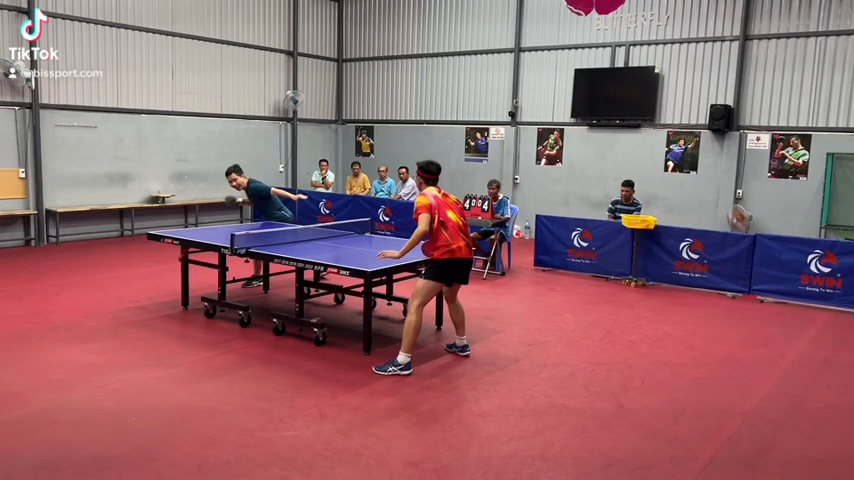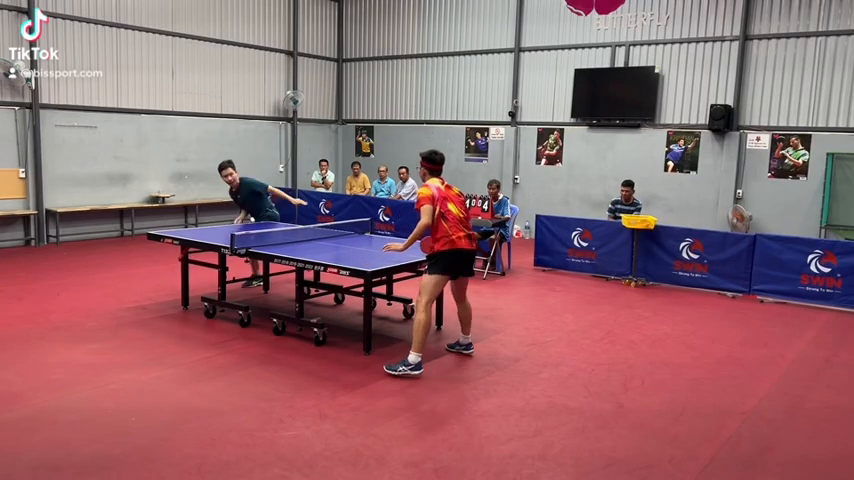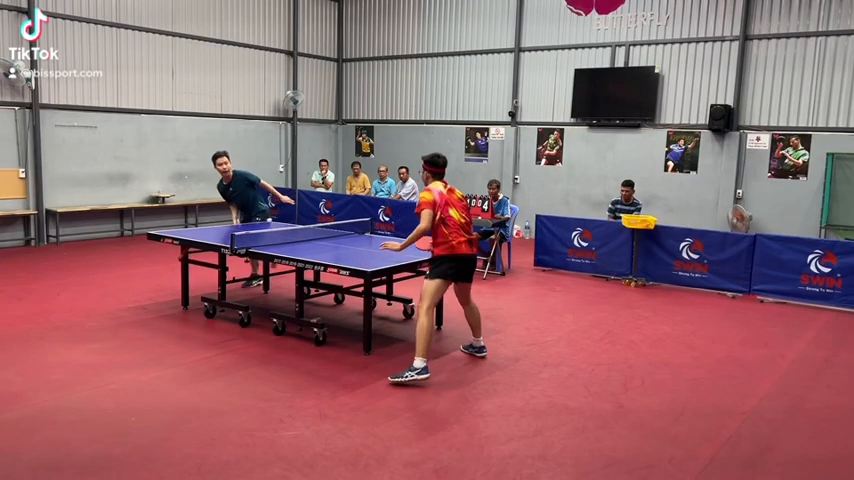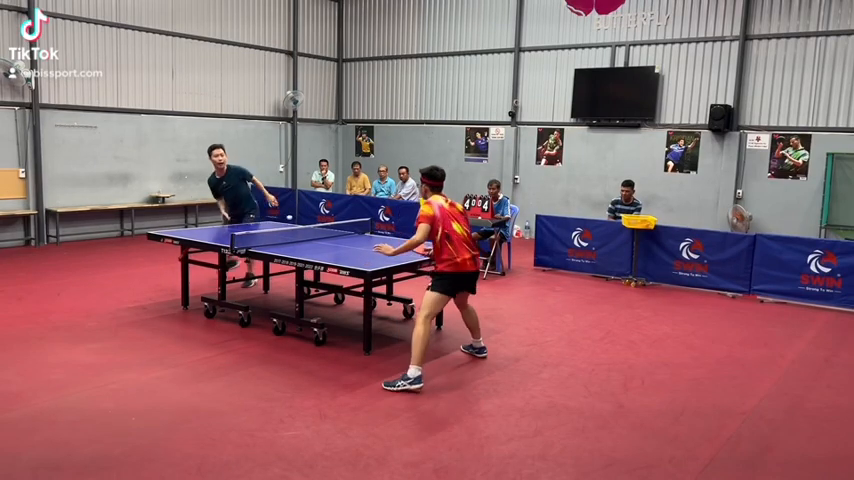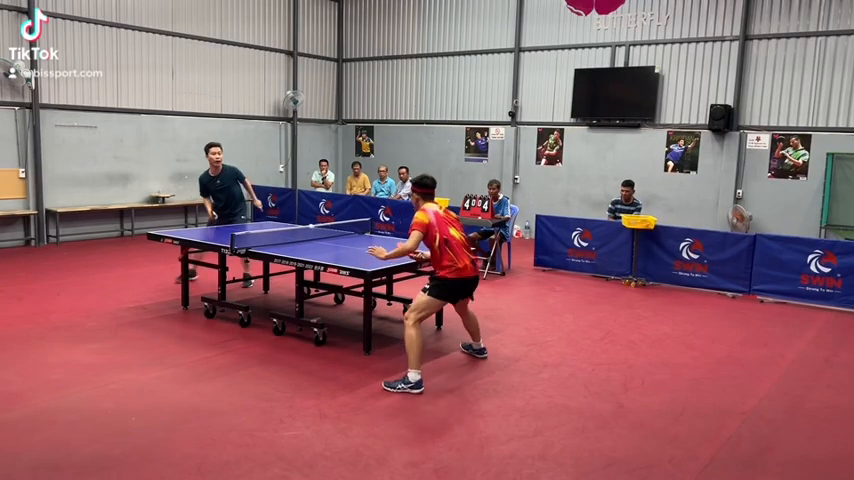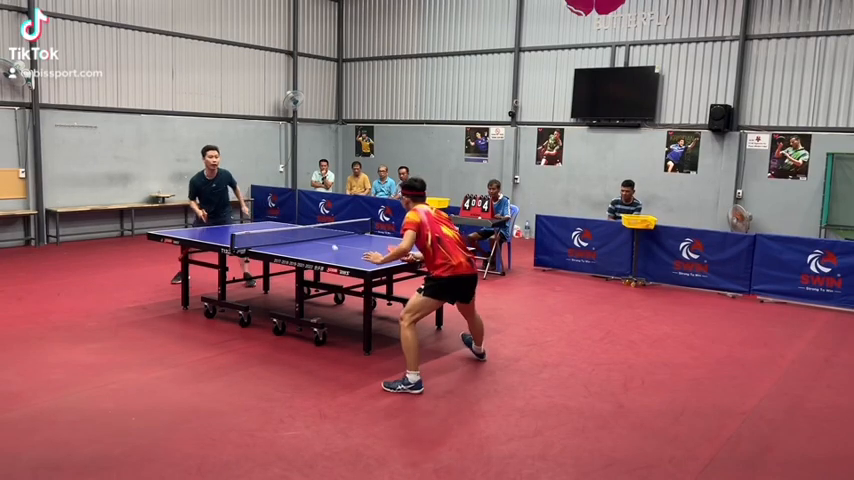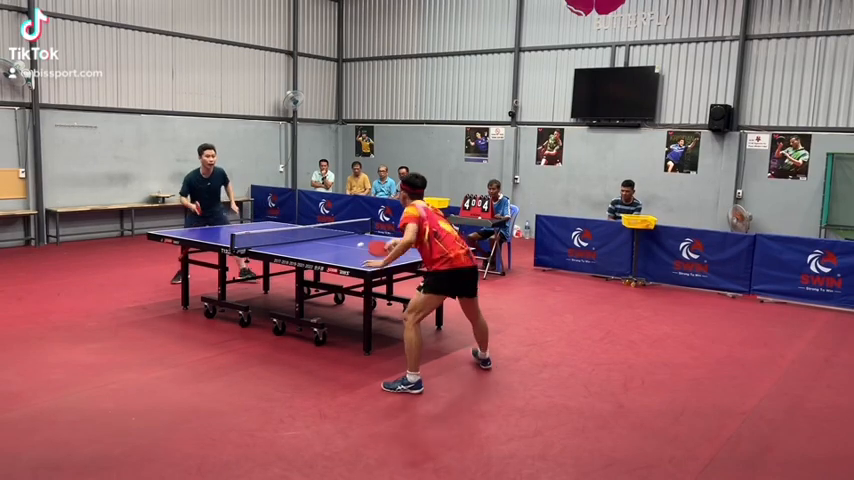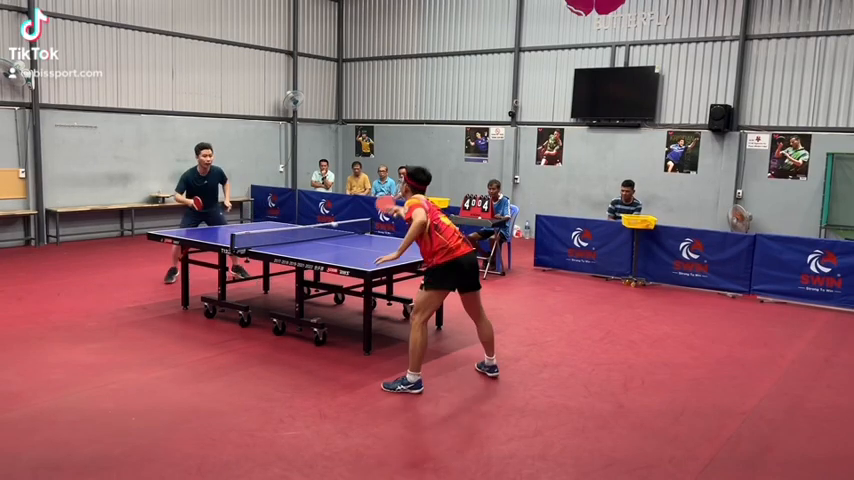
dt=0.1s
person 1, frame 1
left shoulder: (424, 198)
right shoulder: (451, 198)
left elbow: (423, 229)
left wrist: (399, 253)
left hip: (446, 257)
right hip: (465, 255)
left knee: (415, 305)
right knee: (451, 298)
left ankle: (403, 361)
right ankle: (461, 344)
person 1, frame 2
left shoulder: (427, 190)
right shoulder: (454, 190)
left elbow: (426, 222)
left wrist: (404, 246)
left hip: (447, 251)
right hip: (467, 248)
left knee: (423, 303)
right knee: (459, 296)
left ankle: (413, 360)
right ankle: (465, 342)
person 1, frame 3
left shoulder: (428, 194)
right shoulder: (457, 194)
left elbow: (424, 226)
left wrist: (400, 246)
left hip: (448, 255)
right hip: (468, 252)
left knee: (425, 308)
right knee: (465, 300)
left ankle: (419, 366)
right ankle: (478, 345)
person 1, frame 4
left shoulder: (429, 207)
right shoulder: (455, 206)
left elbow: (419, 239)
left wrist: (393, 251)
right wrist: (435, 251)
left hip: (451, 271)
right hip: (471, 267)
left knee: (422, 317)
right knee: (463, 304)
left ankle: (413, 375)
right ankle: (478, 345)
person 1, frame 5
left shoulder: (423, 214)
right shoulder: (448, 213)
left elbow: (411, 246)
left wrist: (386, 255)
right wrist: (428, 256)
left hip: (450, 276)
right hip: (470, 272)
left knee: (411, 318)
right knee: (463, 308)
left ankle: (413, 379)
right ankle: (478, 346)
person 1, frame 6
left shoulder: (414, 215)
right shoulder: (439, 215)
left elbow: (404, 246)
left wrist: (383, 259)
right wrist: (418, 257)
left hip: (446, 275)
right hip: (468, 271)
left knee: (407, 319)
right knee: (469, 313)
left ankle: (413, 379)
right ankle: (479, 349)
person 1, frame 7
left shoulder: (412, 210)
right shoulder: (432, 211)
left elbow: (410, 239)
left wrist: (384, 262)
right wrist: (398, 243)
left hip: (445, 270)
right hip: (468, 265)
left knee: (411, 319)
right knee: (474, 315)
left ankle: (413, 379)
right ankle: (483, 357)
person 1, frame 8
left shoulder: (413, 202)
right shoulder: (428, 203)
left elbow: (420, 221)
left wrist: (398, 253)
right wrist: (401, 211)
left hip: (444, 263)
right hip: (467, 257)
left knee: (419, 319)
right knee: (478, 315)
left ankle: (413, 379)
right ankle: (490, 363)
person 2, frame 1
left shoulder: (254, 186)
right shoulder: (249, 188)
left elbow: (274, 191)
left wrist: (294, 196)
right wrist: (242, 202)
left hip: (282, 218)
left ankle: (257, 277)
person 2, frame 2
left shoulder: (249, 183)
right shoulder: (232, 192)
left elbow: (272, 190)
left wrist: (292, 200)
right wrist: (242, 217)
left hip: (269, 217)
right hip: (261, 219)
left ankle: (256, 277)
person 2, frame 3
left shoulder: (242, 176)
right shoulder: (221, 187)
left elbow: (263, 184)
right elbow: (233, 204)
left wrist: (280, 197)
right wrist: (235, 218)
left hip: (260, 213)
right hip: (247, 216)
left ankle: (256, 276)
person 2, frame 4
left shoulder: (239, 171)
right shoulder: (212, 181)
left elbow: (254, 180)
right elbow: (220, 199)
left wrist: (268, 195)
right wrist: (223, 211)
left hip: (250, 211)
right hip: (234, 214)
left ankle: (250, 276)
right ankle: (231, 260)
person 2, frame 5
left shoulder: (232, 171)
right shoulder: (204, 178)
left elbow: (245, 181)
right elbow: (206, 197)
left wrist: (254, 198)
right wrist: (209, 209)
left hip: (237, 212)
right hip: (218, 214)
left ankle: (247, 275)
right ankle: (191, 271)
person 2, frame 6
left shoulder: (225, 175)
right shoulder: (196, 180)
left elbow: (235, 187)
right elbow: (191, 201)
left wrist: (243, 205)
right wrist: (198, 210)
left hip: (224, 216)
right hip: (205, 217)
left ankle: (247, 275)
person 2, frame 7
left shoulder: (220, 173)
right shoulder: (191, 177)
left elbow: (227, 184)
right elbow: (182, 198)
left wrist: (232, 202)
right wrist: (191, 206)
left hip: (216, 212)
right hip: (197, 214)
left ankle: (244, 270)
person 2, frame 8
left shoulder: (217, 171)
right shoulder: (188, 176)
left elbow: (226, 183)
right elbow: (177, 196)
left wrist: (227, 199)
right wrist: (188, 201)
left hip: (213, 210)
right hip: (193, 212)
left ankle: (236, 267)
right ankle: (173, 269)
